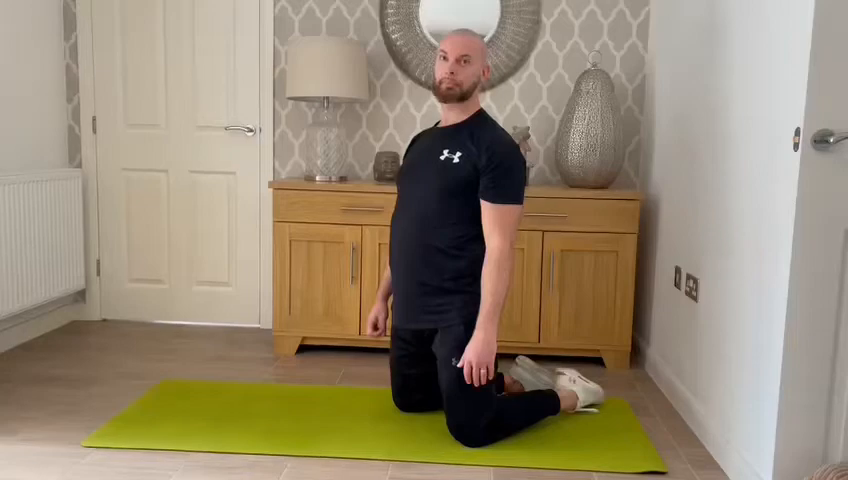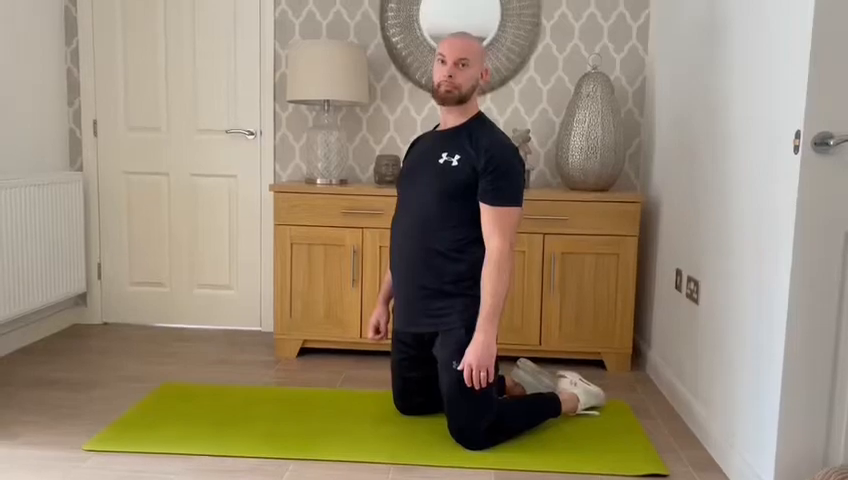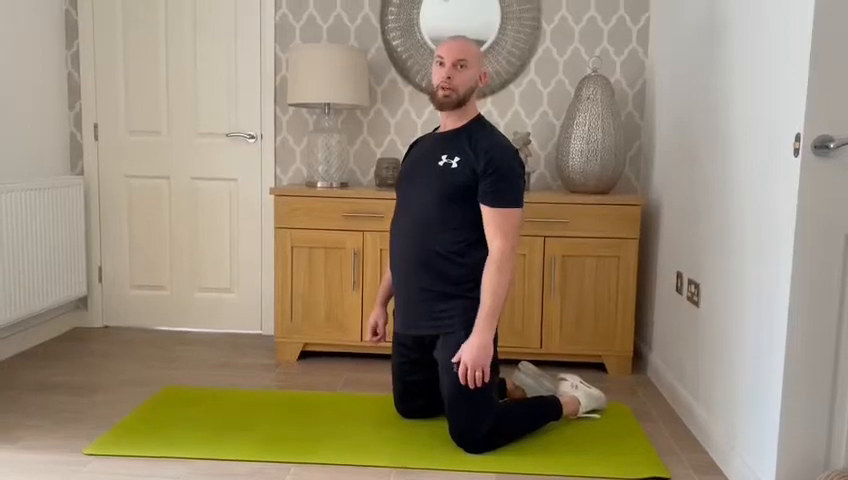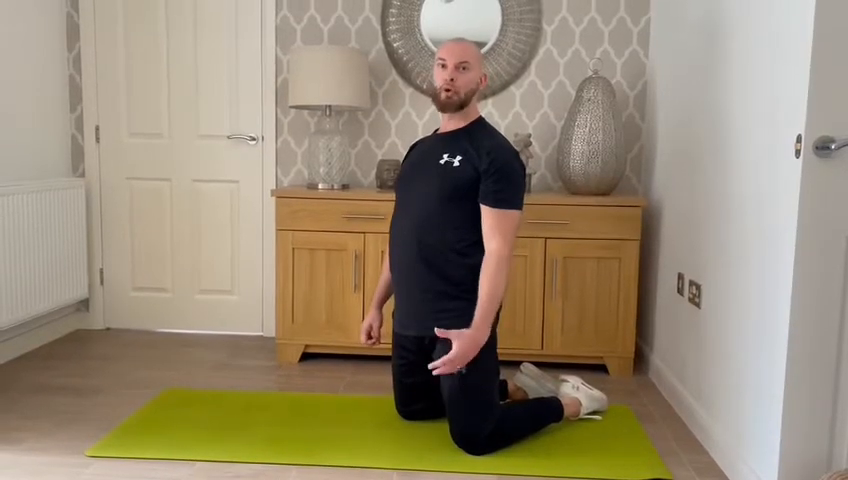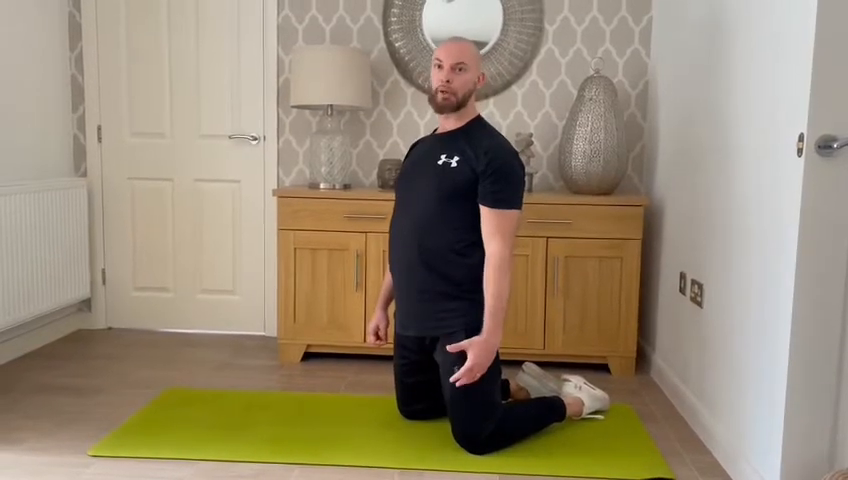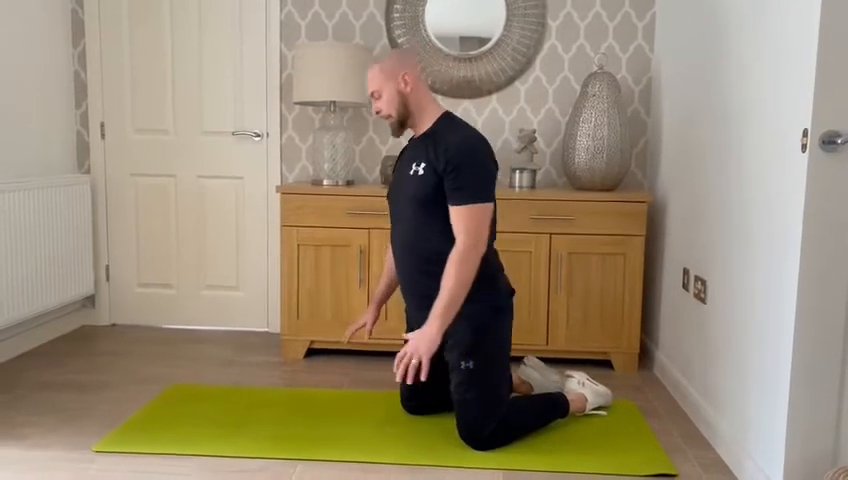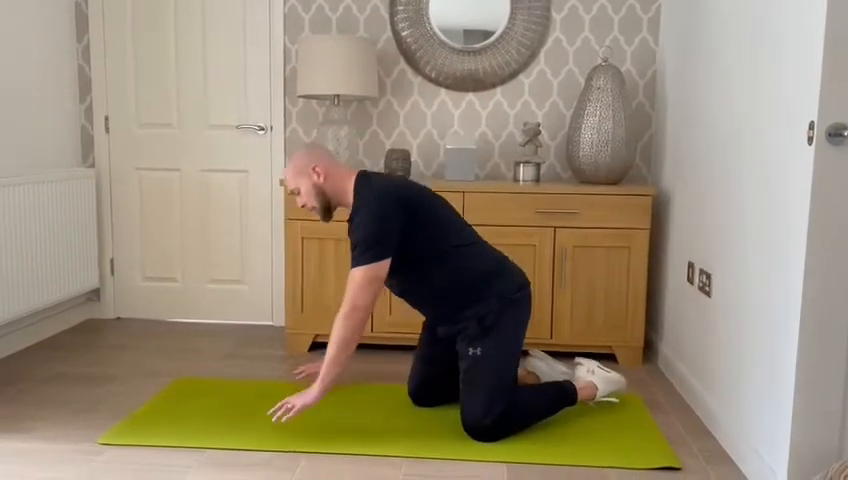
dt=0.5s
person 1, frame 1
left shoulder: (495, 147)
right shoulder: (422, 142)
left elbow: (499, 247)
left wrist: (485, 331)
right wrist: (383, 296)
left hip: (459, 314)
right hip: (410, 309)
left knee: (471, 429)
right knee: (410, 399)
left ankle: (566, 395)
right ankle: (507, 383)
person 1, frame 2
left shoulder: (494, 150)
right shoulder: (421, 145)
left elbow: (498, 248)
left wrist: (485, 334)
right wrist: (384, 301)
left hip: (459, 316)
right hip: (411, 312)
left knee: (472, 432)
right knee: (411, 402)
left ankle: (567, 397)
right ankle: (507, 384)
person 1, frame 3
left shoulder: (493, 152)
right shoulder: (420, 148)
left elbow: (501, 250)
left wrist: (483, 333)
right wrist: (381, 302)
left hip: (460, 318)
right hip: (411, 315)
left knee: (473, 435)
right knee: (411, 405)
left ankle: (567, 401)
right ankle: (509, 388)
person 1, frame 4
left shoulder: (495, 154)
right shoulder: (420, 150)
left elbow: (498, 250)
left wrist: (480, 330)
right wrist: (376, 305)
left hip: (459, 319)
right hip: (410, 316)
left knee: (474, 437)
right knee: (412, 407)
left ankle: (570, 402)
right ankle: (512, 388)
person 1, frame 5
left shoulder: (493, 153)
right shoulder: (420, 149)
left elbow: (498, 251)
left wrist: (490, 336)
right wrist: (382, 306)
left hip: (460, 321)
right hip: (411, 318)
left knee: (475, 436)
right knee: (413, 407)
left ankle: (571, 401)
right ankle: (515, 388)
person 1, frame 6
left shoulder: (461, 147)
right shoulder: (411, 153)
left elbow: (471, 246)
right elbow: (403, 240)
left wrist: (434, 328)
right wrist: (376, 305)
left hip: (473, 314)
right hip: (428, 311)
left knee: (481, 433)
right knee: (417, 402)
left ankle: (578, 398)
right ankle: (520, 378)
person 1, frame 7
left shoulder: (376, 204)
right shoulder: (366, 203)
left elbow: (356, 308)
right elbow: (356, 298)
left wrist: (318, 389)
right wrist: (331, 360)
left hip: (492, 306)
right hip: (452, 310)
left knee: (482, 423)
right knee: (422, 393)
left ankle: (585, 386)
right ankle: (522, 371)
